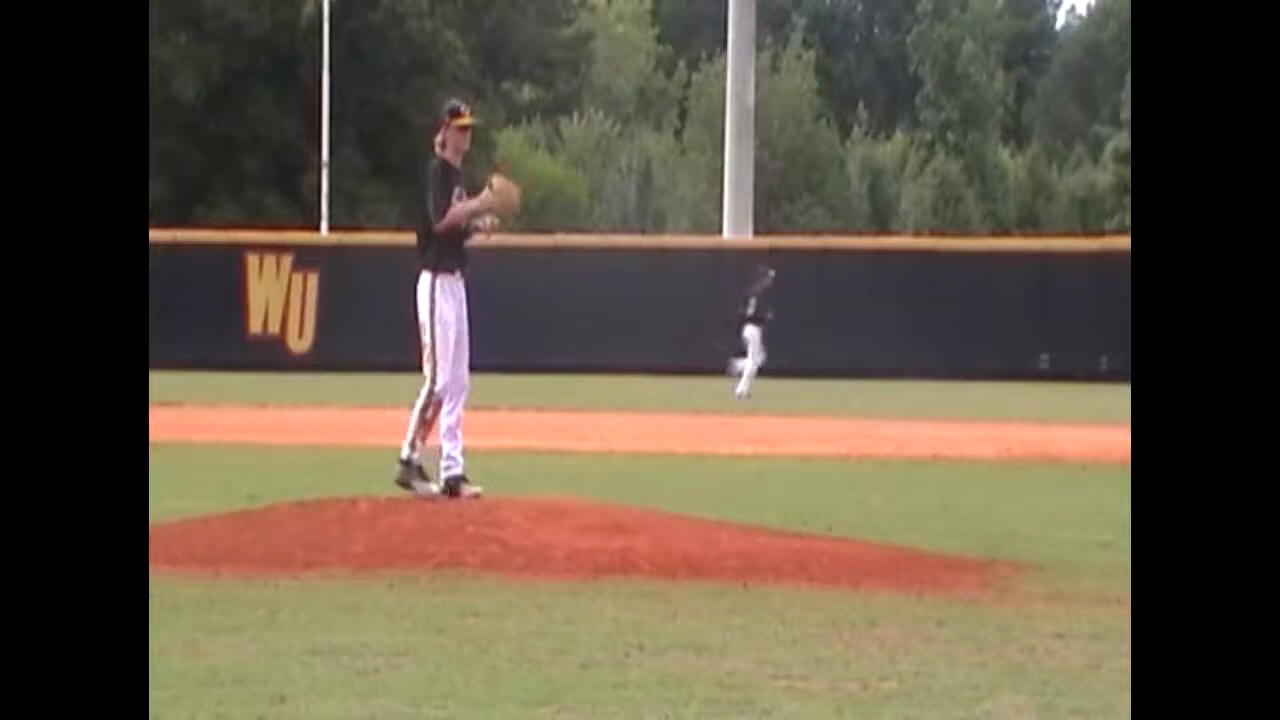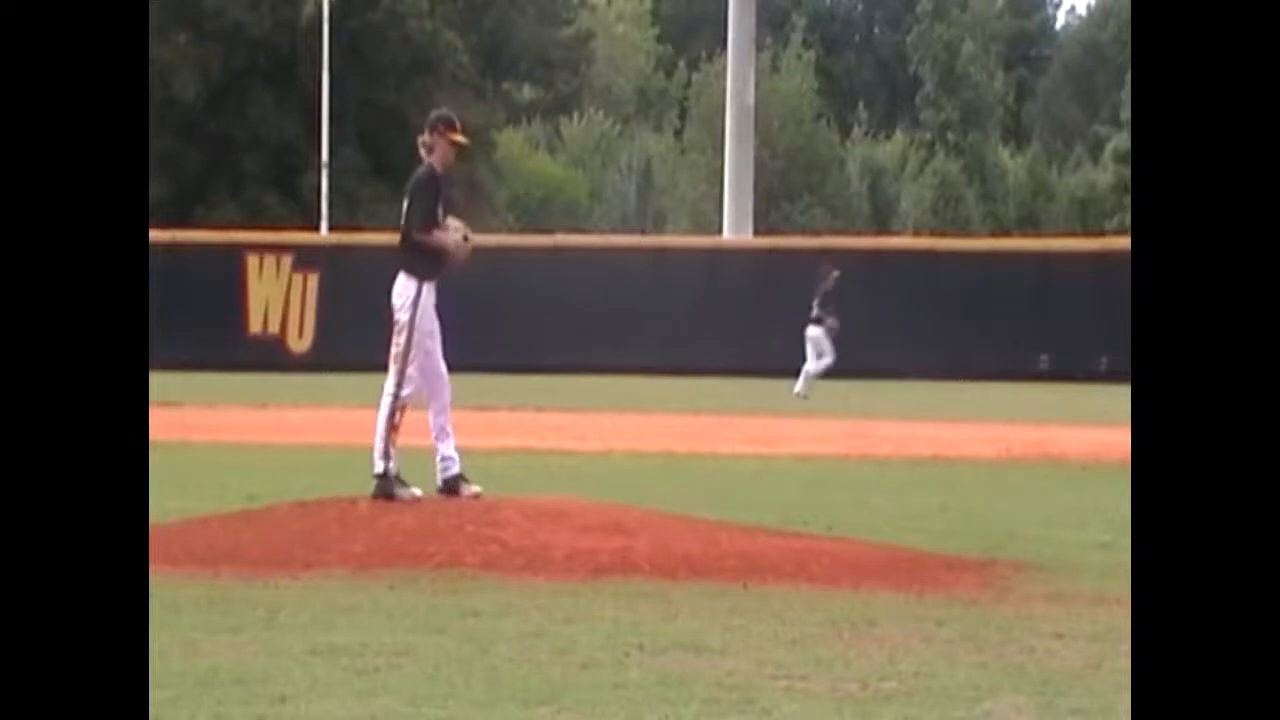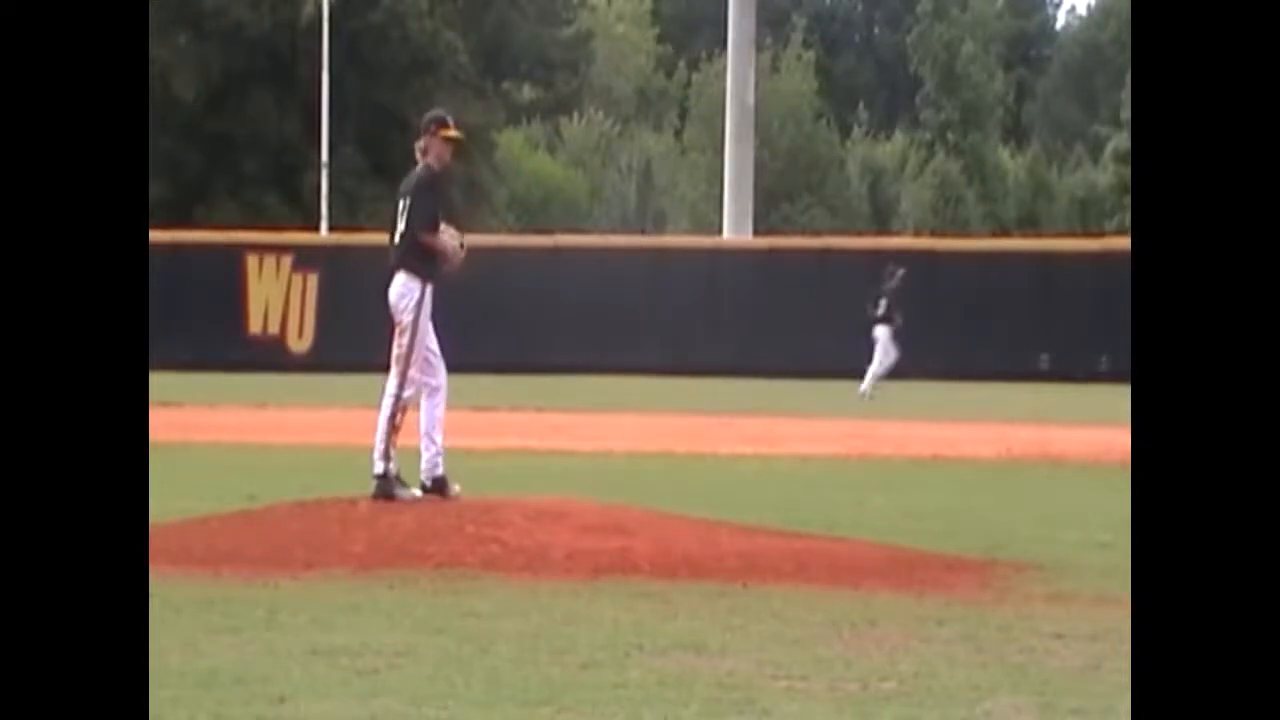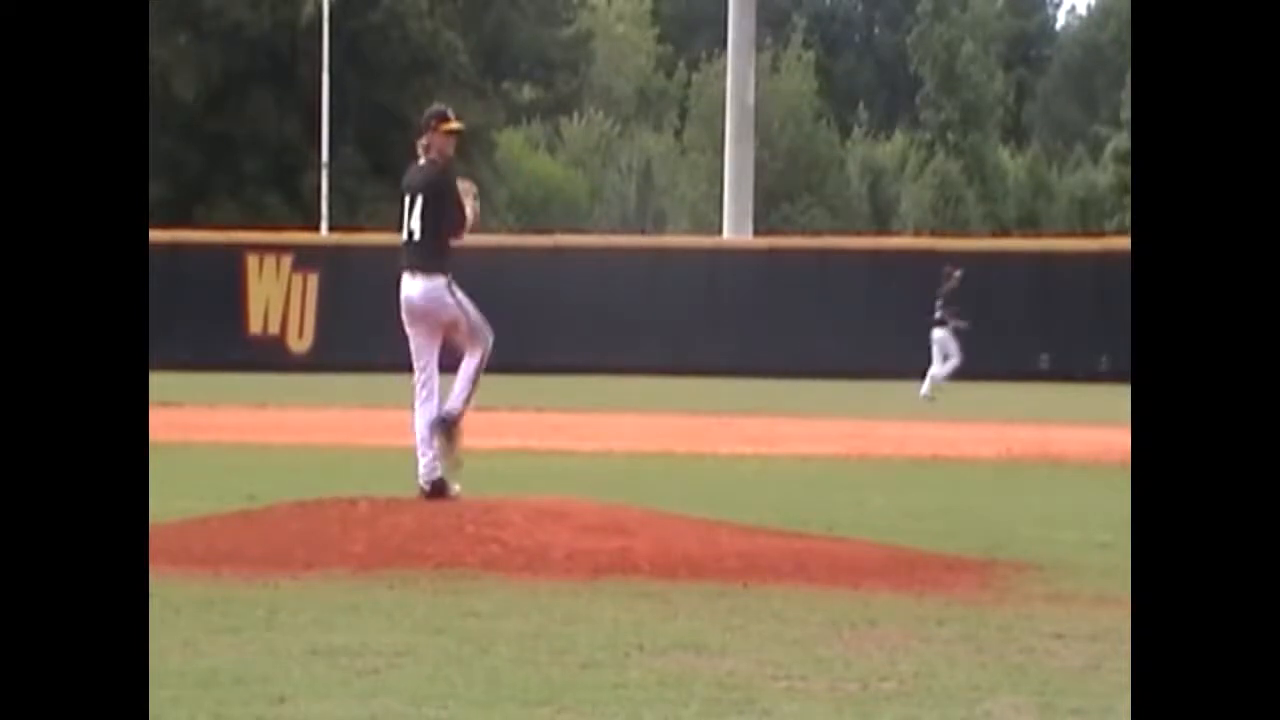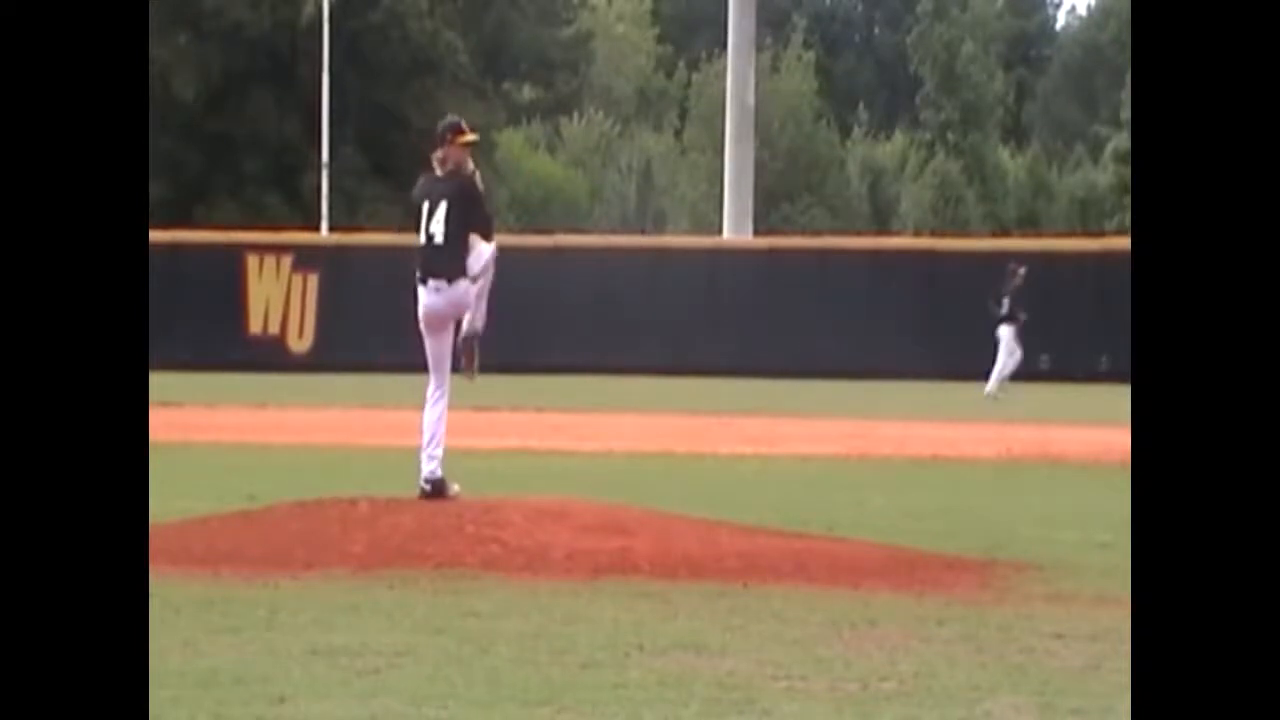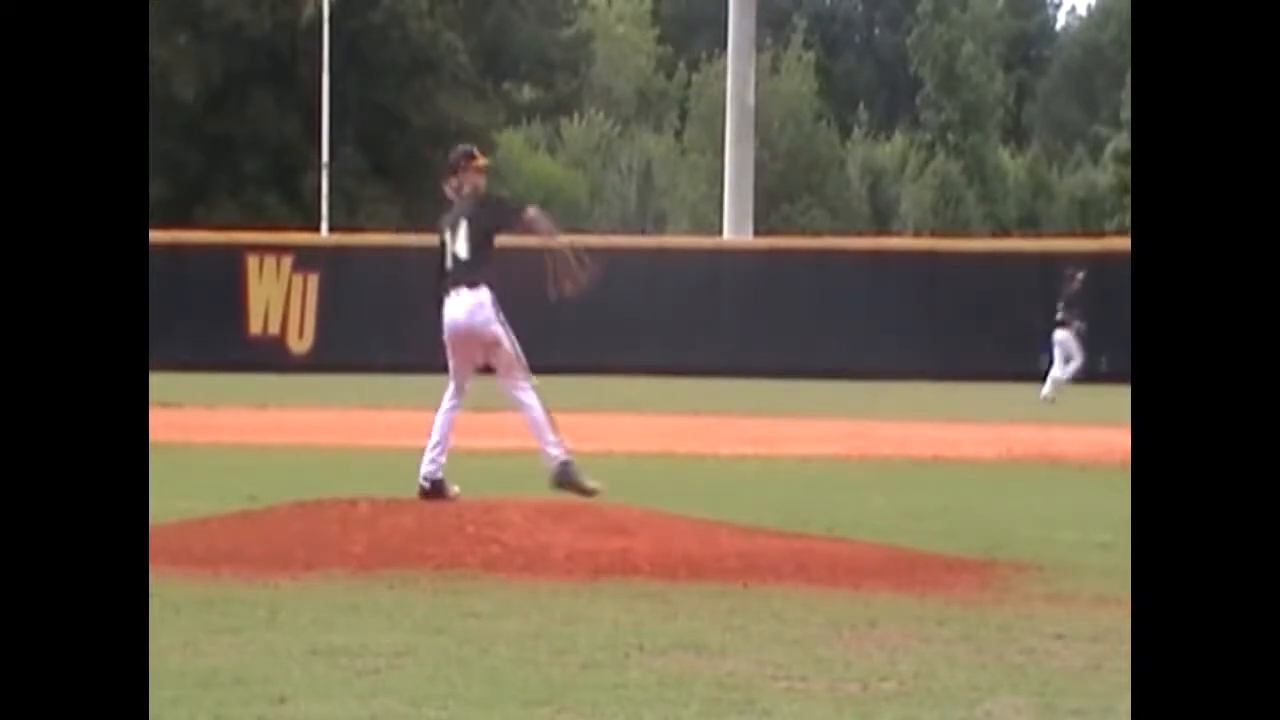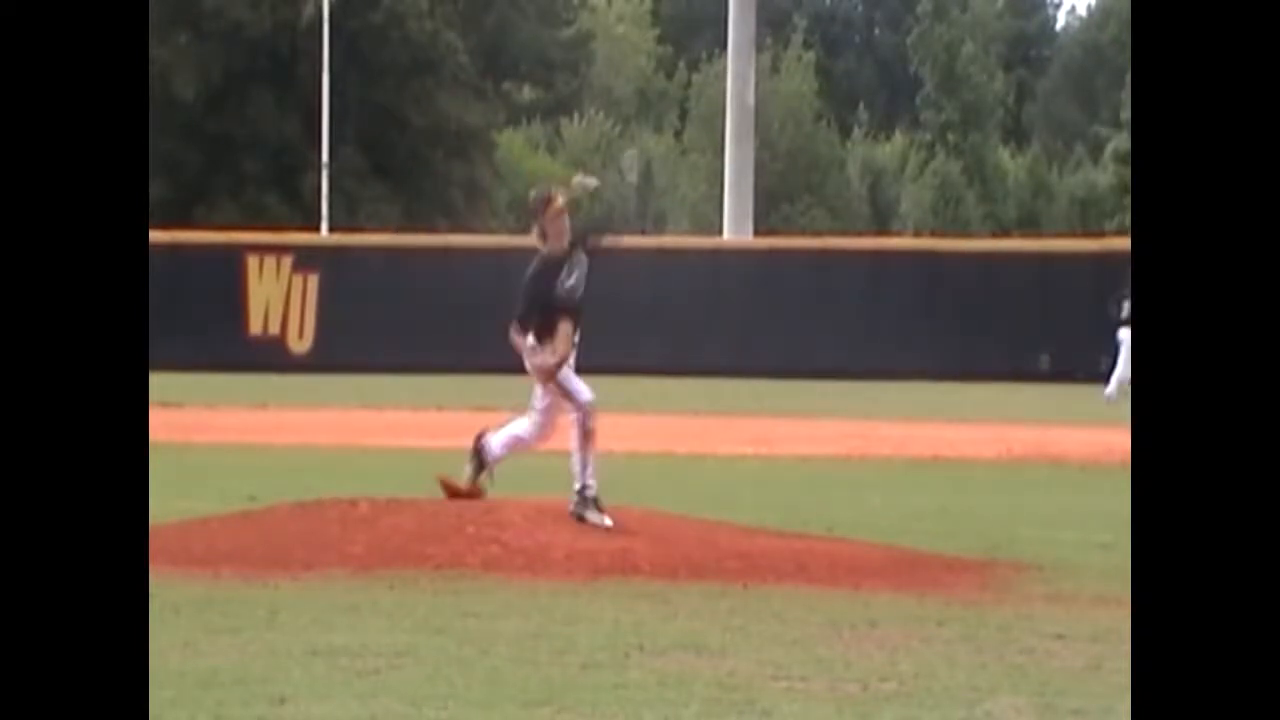
dt=0.4s
person 1, frame 1
left shoulder: (457, 173)
right shoulder: (437, 170)
right elbow: (439, 220)
left wrist: (478, 221)
right wrist: (477, 203)
left hip: (456, 282)
right hip: (437, 283)
left knee: (458, 381)
right knee: (439, 378)
left ankle: (452, 472)
right ankle: (410, 459)
person 1, frame 2
left shoulder: (427, 178)
right shoulder: (429, 178)
right elbow: (420, 232)
left wrist: (446, 232)
right wrist: (451, 245)
left hip: (421, 288)
right hip: (415, 288)
left knee: (437, 383)
right knee: (402, 382)
left ankle: (449, 472)
right ankle: (385, 473)
person 1, frame 3
left shoulder: (412, 180)
right shoulder: (430, 178)
right elbow: (425, 232)
left wrist: (443, 246)
right wrist: (450, 250)
left hip: (407, 284)
right hip: (415, 286)
left knee: (434, 379)
right knee: (402, 382)
left ankle: (432, 473)
right ankle: (384, 473)
person 1, frame 4
left shoulder: (411, 175)
right shoulder: (442, 176)
right elbow: (459, 230)
left wrist: (456, 195)
right wrist: (470, 205)
left hip: (408, 287)
right hip: (435, 284)
left knee: (425, 382)
right knee: (481, 341)
left ankle: (430, 475)
right ankle: (449, 417)
person 1, frame 5
left shoulder: (421, 186)
right shoulder: (463, 183)
right elbow: (487, 230)
left hip: (426, 294)
right hip: (455, 289)
left knee: (437, 384)
right knee: (486, 249)
left ankle: (430, 475)
right ankle: (471, 338)
person 1, frame 6
left shoulder: (447, 222)
right shoulder: (483, 204)
right elbow: (526, 216)
right wrist: (552, 234)
left hip: (451, 310)
right hip: (478, 304)
left knee: (454, 393)
right knee: (522, 386)
left ankle: (431, 477)
right ankle: (560, 463)
person 1, frame 7
left shoulder: (574, 243)
right shoulder: (540, 273)
right elbow: (517, 330)
right wrist: (536, 360)
left hip: (559, 351)
right hip: (542, 353)
left knee: (541, 427)
right knee: (585, 405)
left ankle: (488, 450)
right ankle: (584, 498)
